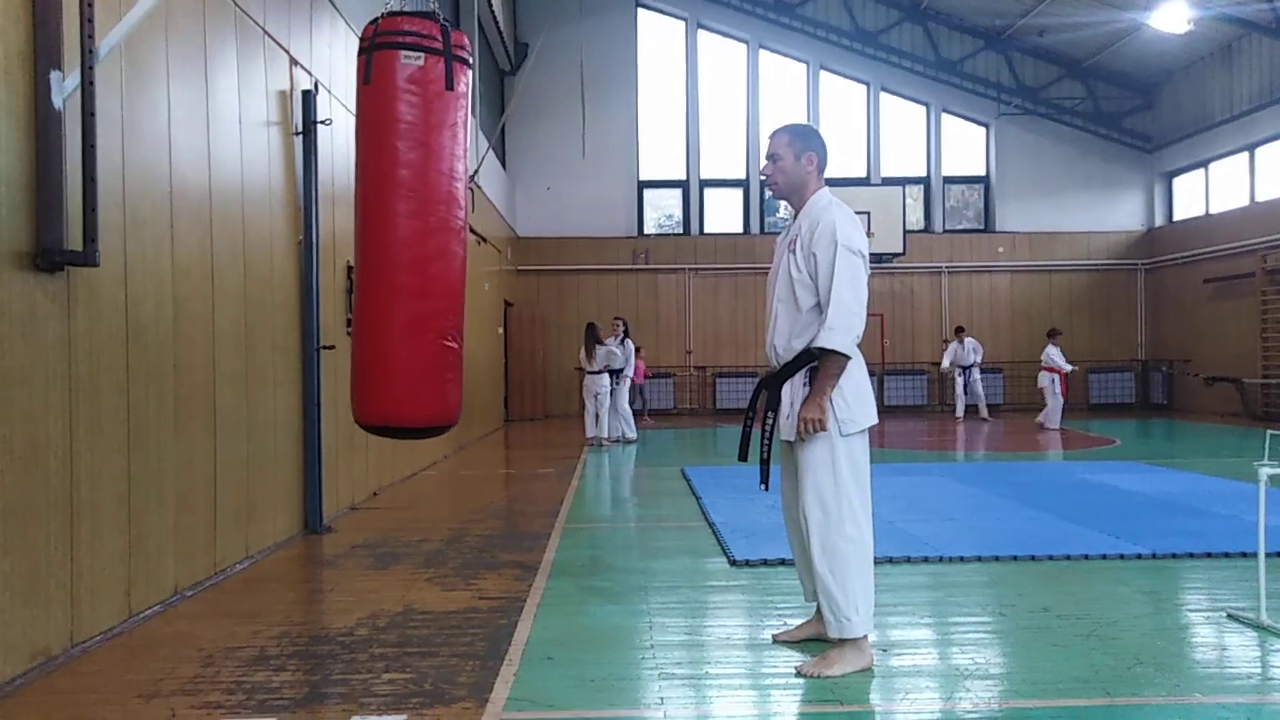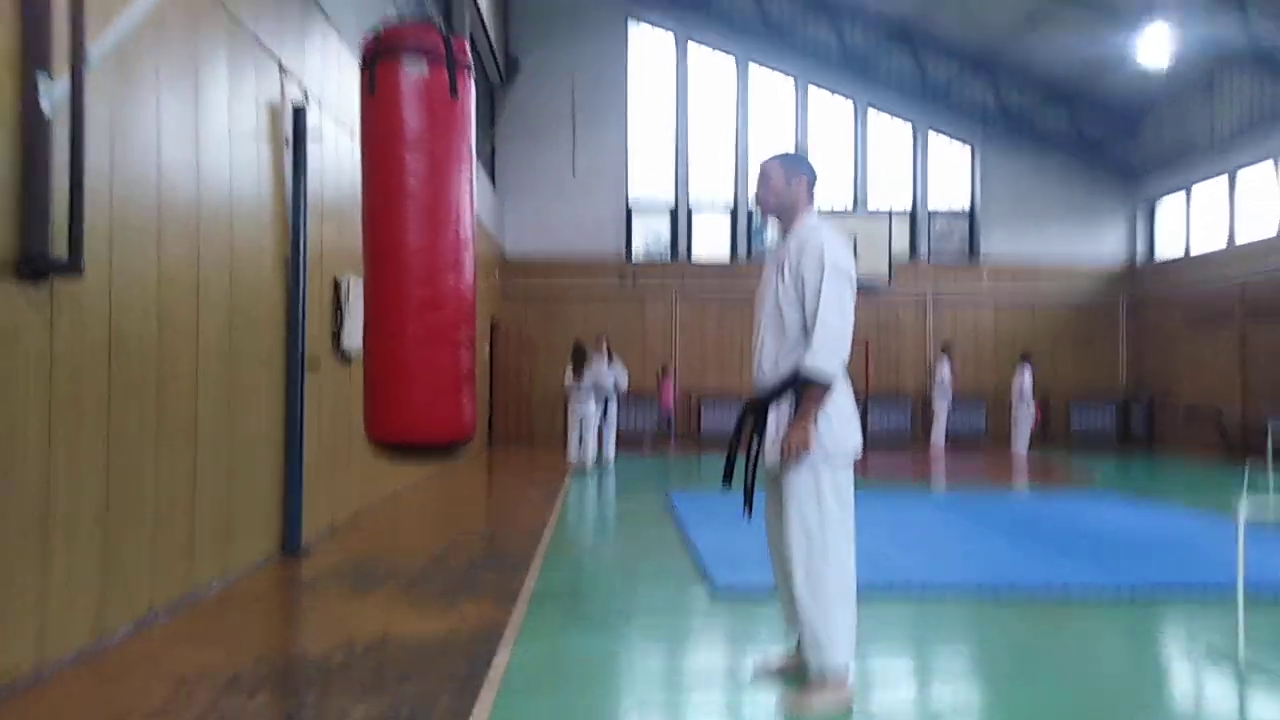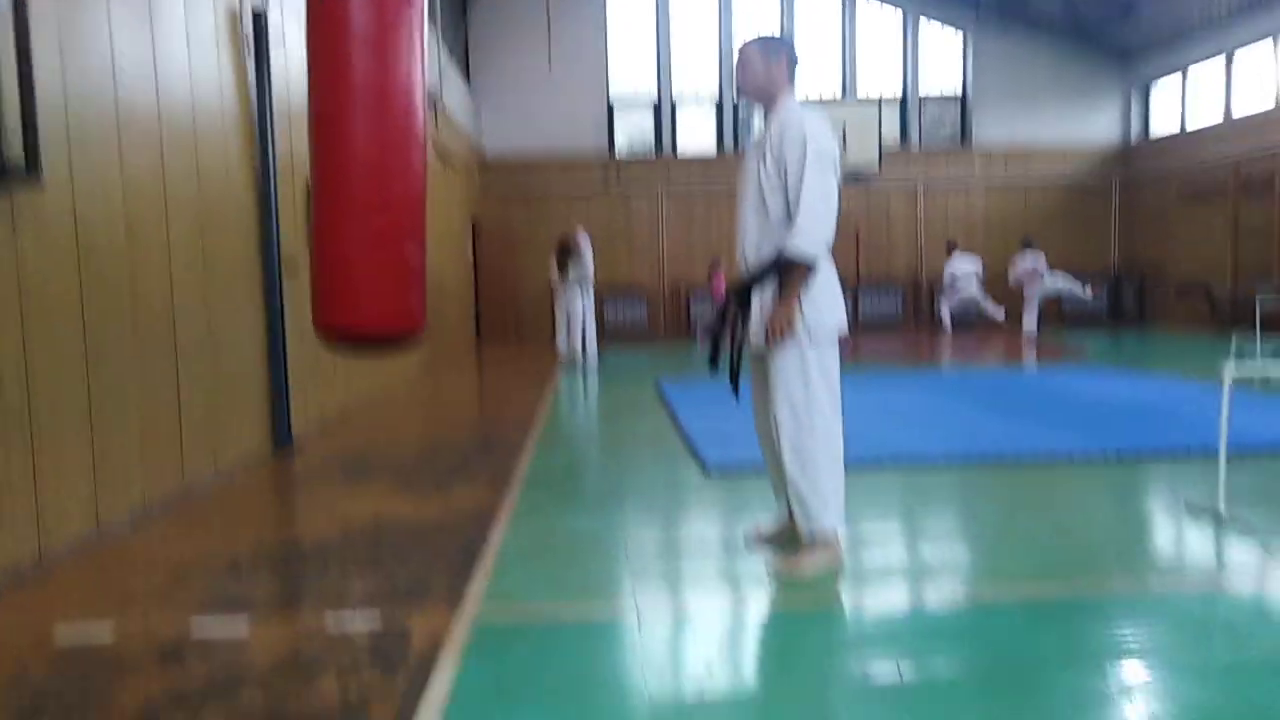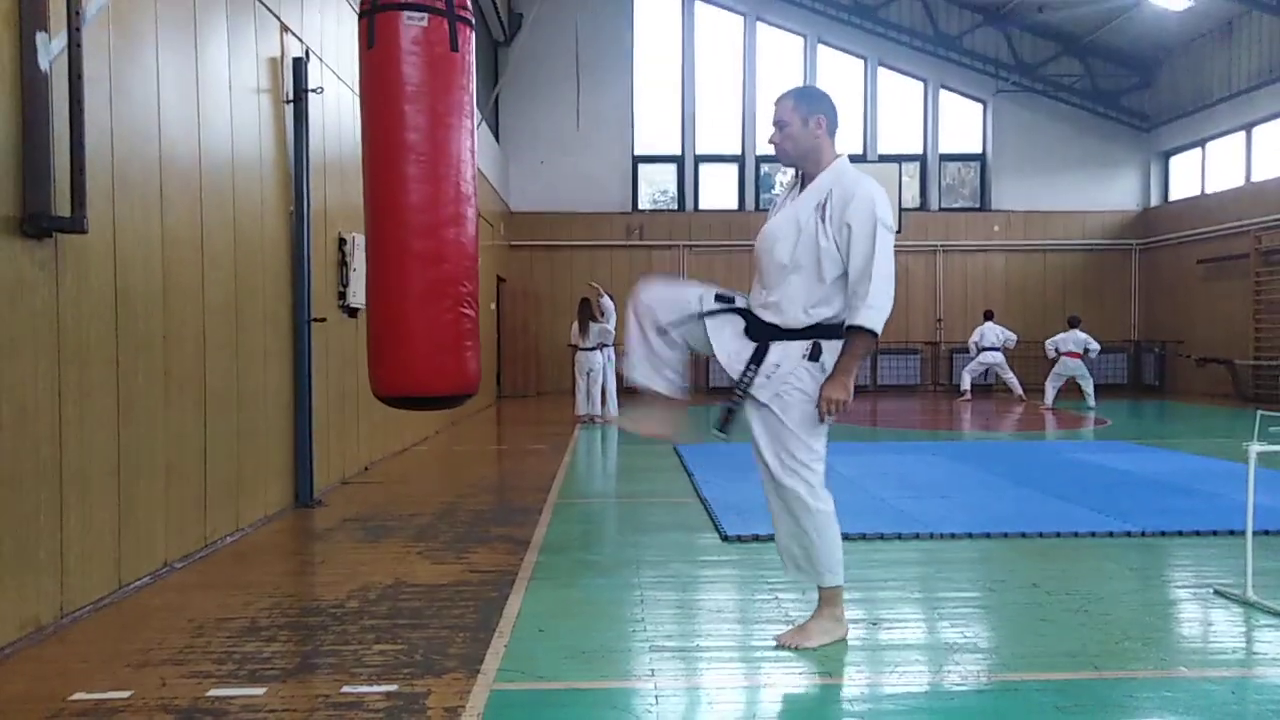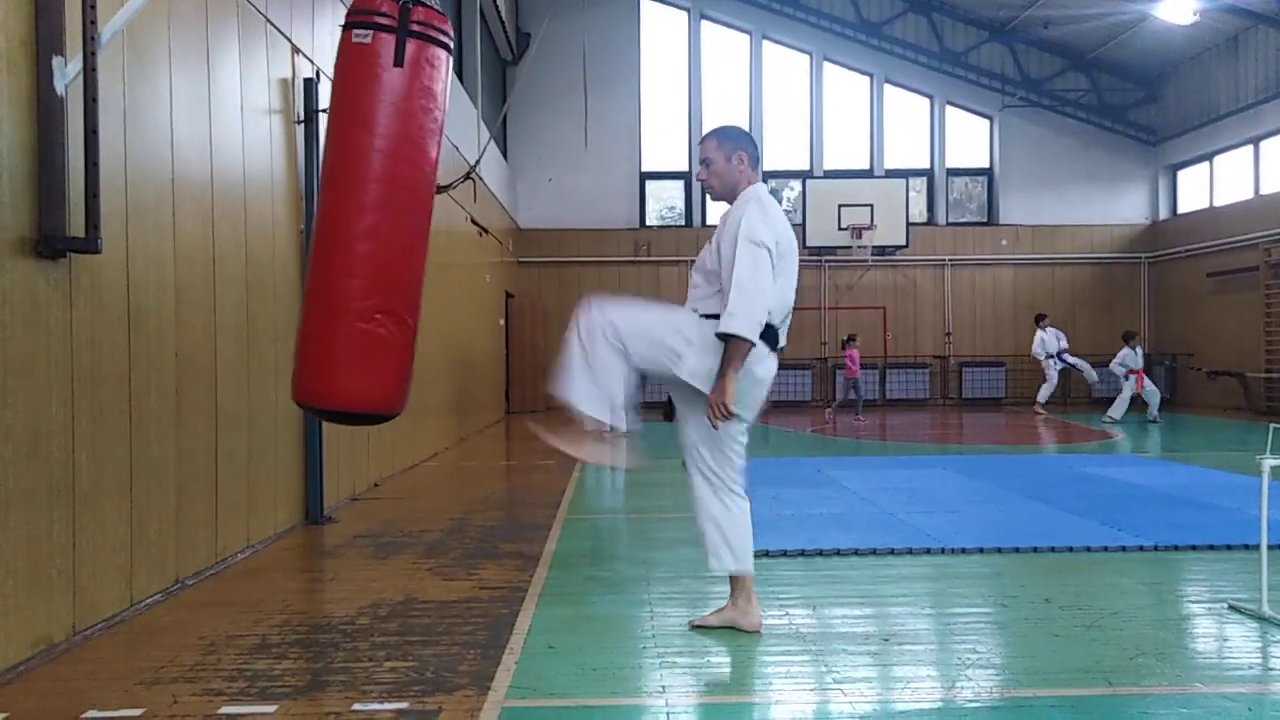
dt=1s
person 1, frame 1
left shoulder: (833, 223)
right shoulder: (796, 229)
left elbow: (844, 319)
left wrist: (819, 395)
right wrist: (780, 388)
left hip: (824, 390)
right hip: (797, 390)
left knee: (834, 513)
right knee: (804, 511)
left ankle: (853, 640)
right ankle: (826, 614)
person 1, frame 2
left shoulder: (820, 246)
right shoulder: (785, 249)
left elbow: (830, 342)
left wrist: (803, 419)
left hip: (810, 416)
right hip: (782, 415)
left knee: (816, 543)
right knee: (789, 540)
left ankle: (833, 673)
right ankle: (808, 648)
person 1, frame 3
left shoulder: (802, 128)
right shoulder: (769, 134)
left elbow: (813, 224)
left wrist: (787, 301)
left hip: (794, 296)
right hip: (768, 296)
left knee: (804, 415)
right knee: (776, 415)
left ankle: (823, 536)
right ankle: (797, 519)
person 1, frame 4
left shoulder: (860, 195)
right shoulder: (791, 195)
left elbow: (874, 296)
left wrist: (843, 375)
right wrist: (734, 326)
left hip: (803, 360)
right hip: (752, 333)
left knee: (794, 478)
right knee: (654, 298)
left ankle: (830, 609)
right ankle: (662, 400)
person 1, frame 5
left shoulder: (749, 216)
right shoulder: (768, 217)
left elbow: (747, 306)
left wrist: (727, 378)
left hip: (717, 351)
right hip: (747, 362)
left knee: (599, 316)
right knee: (719, 481)
left ankle: (598, 433)
right ankle: (742, 601)
